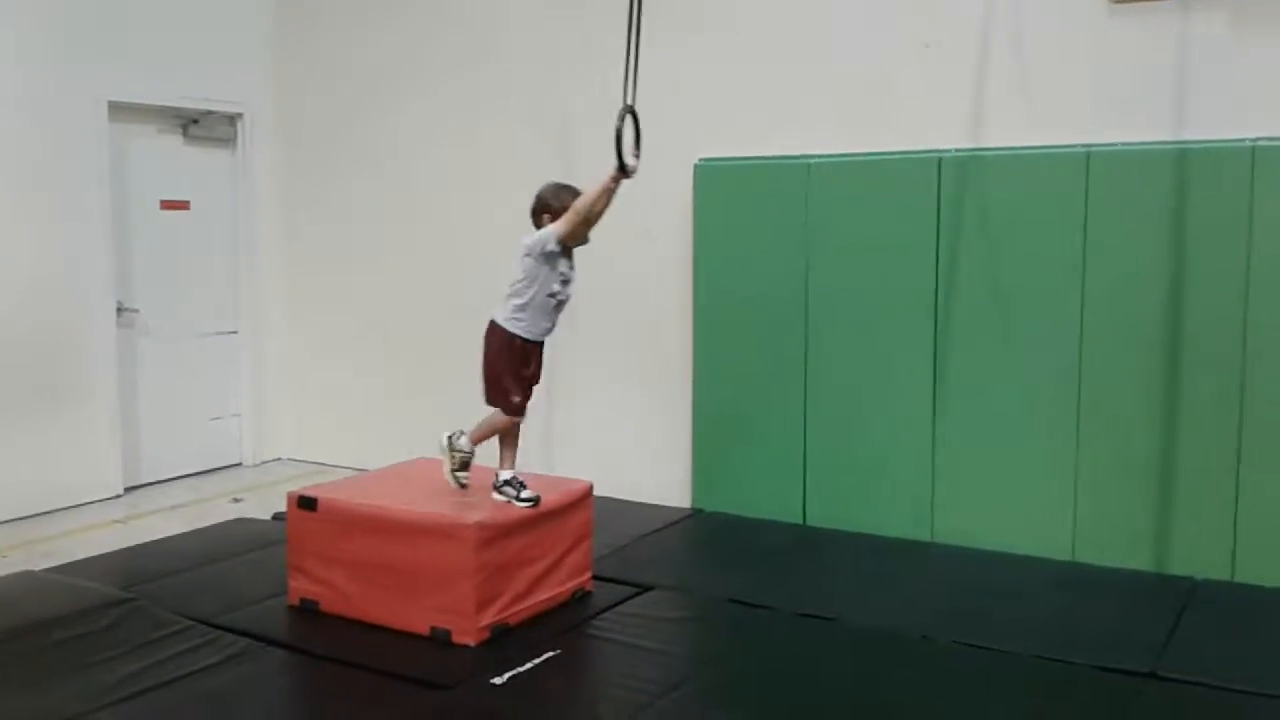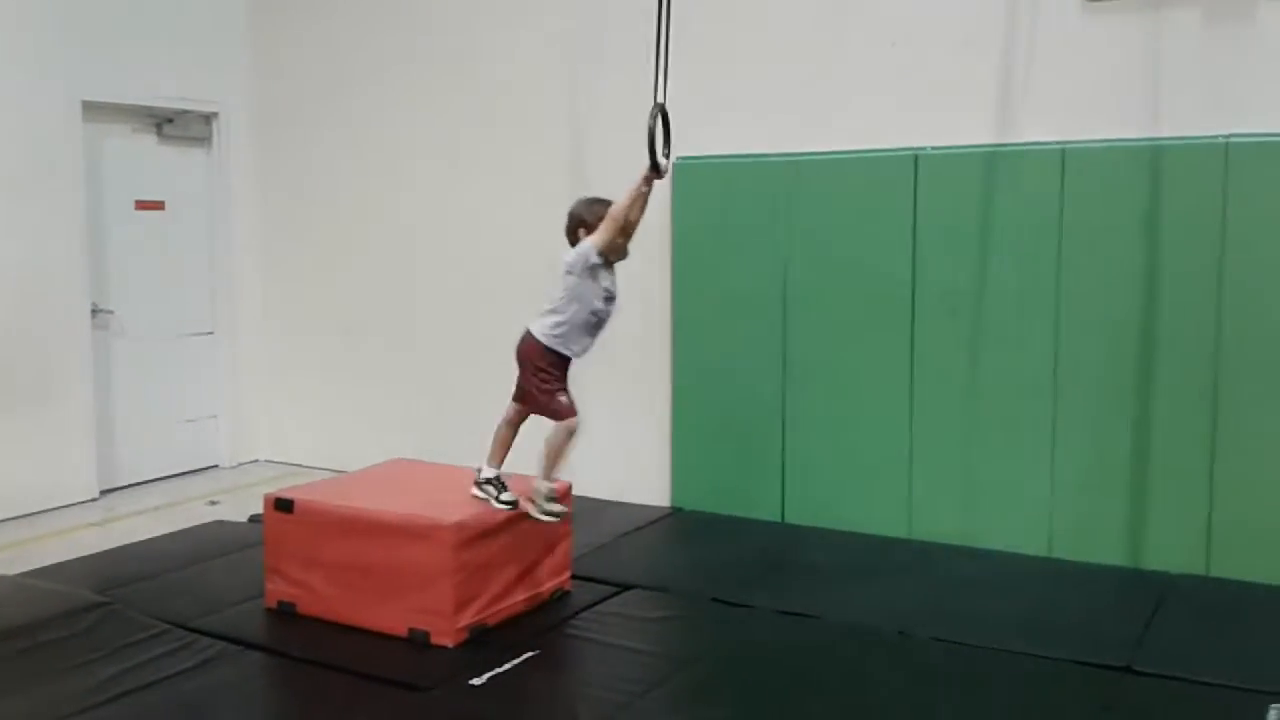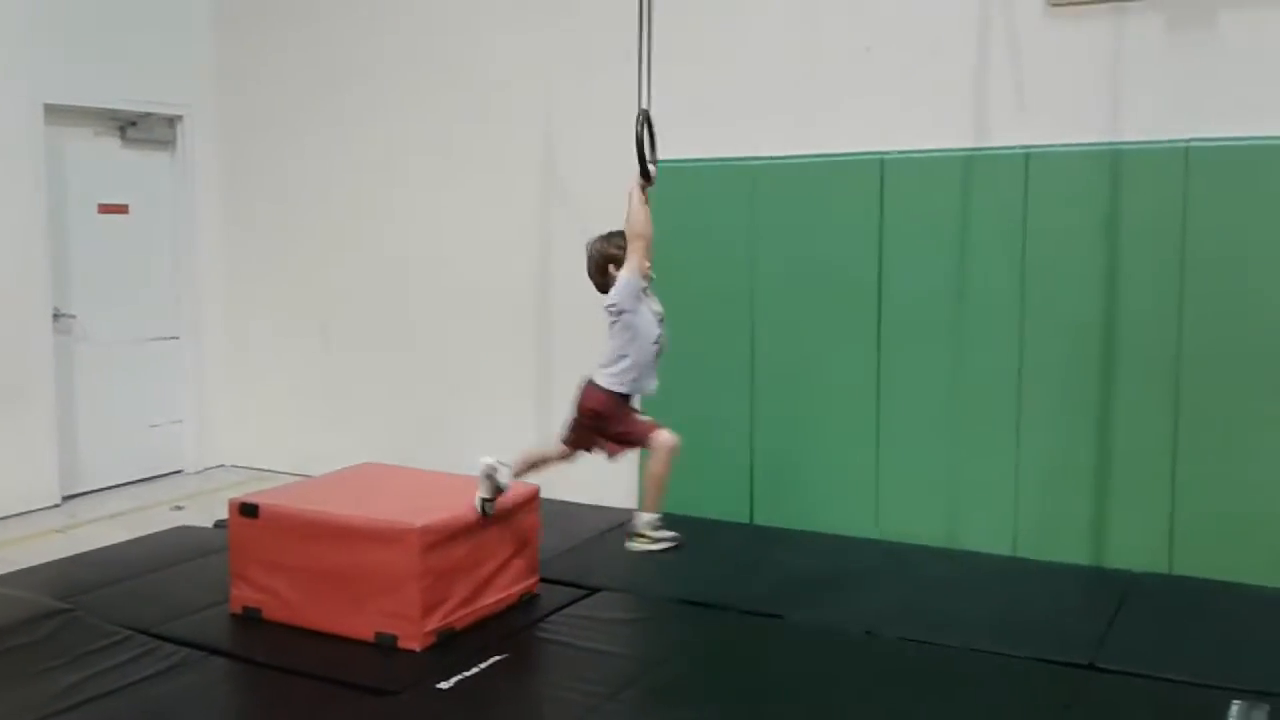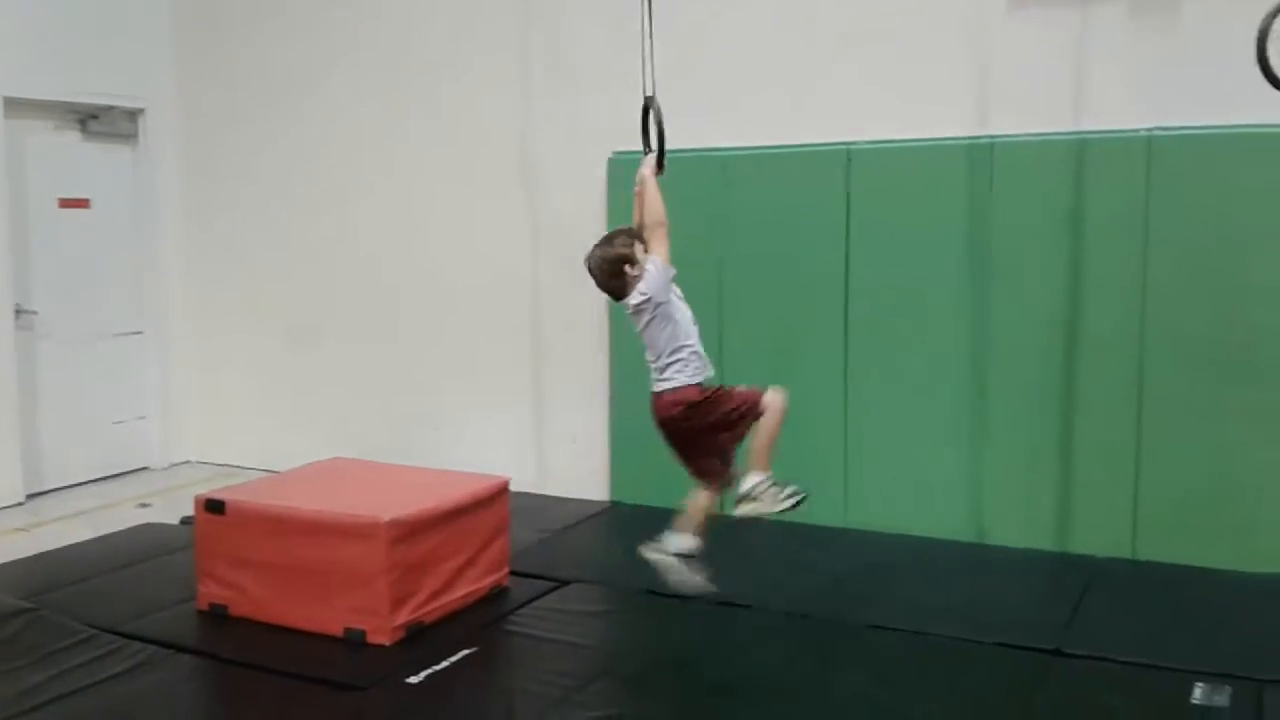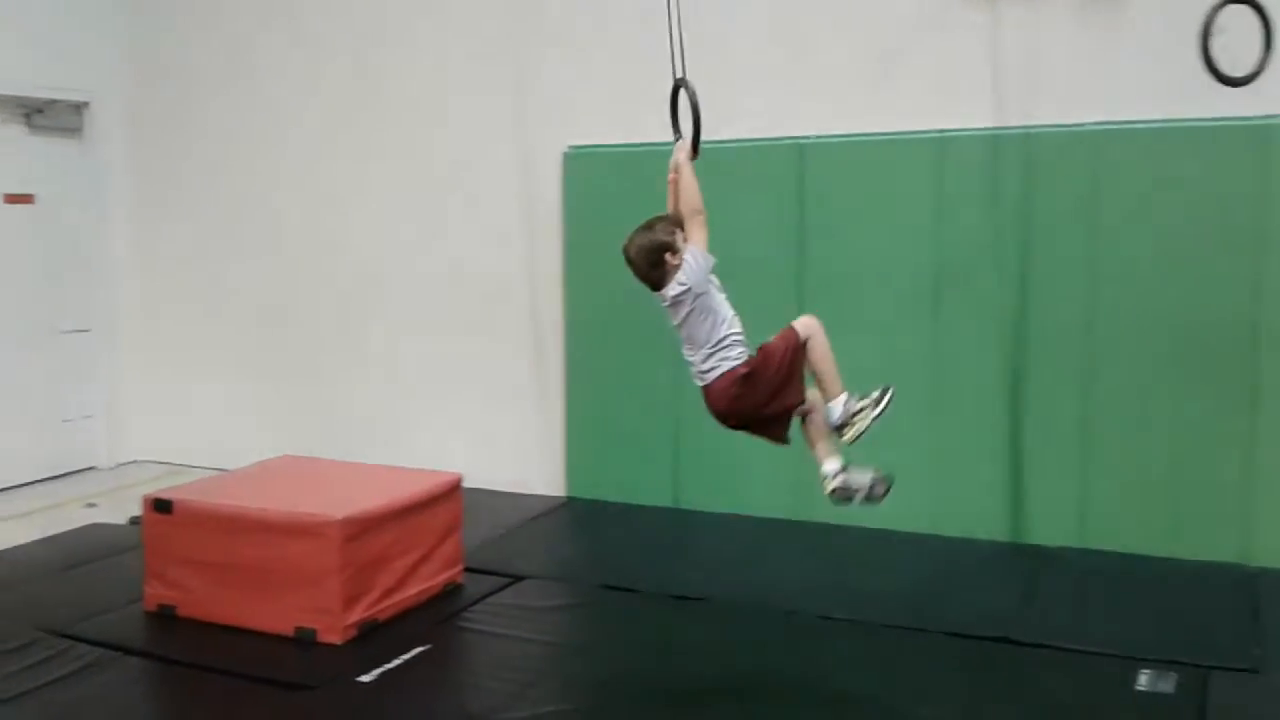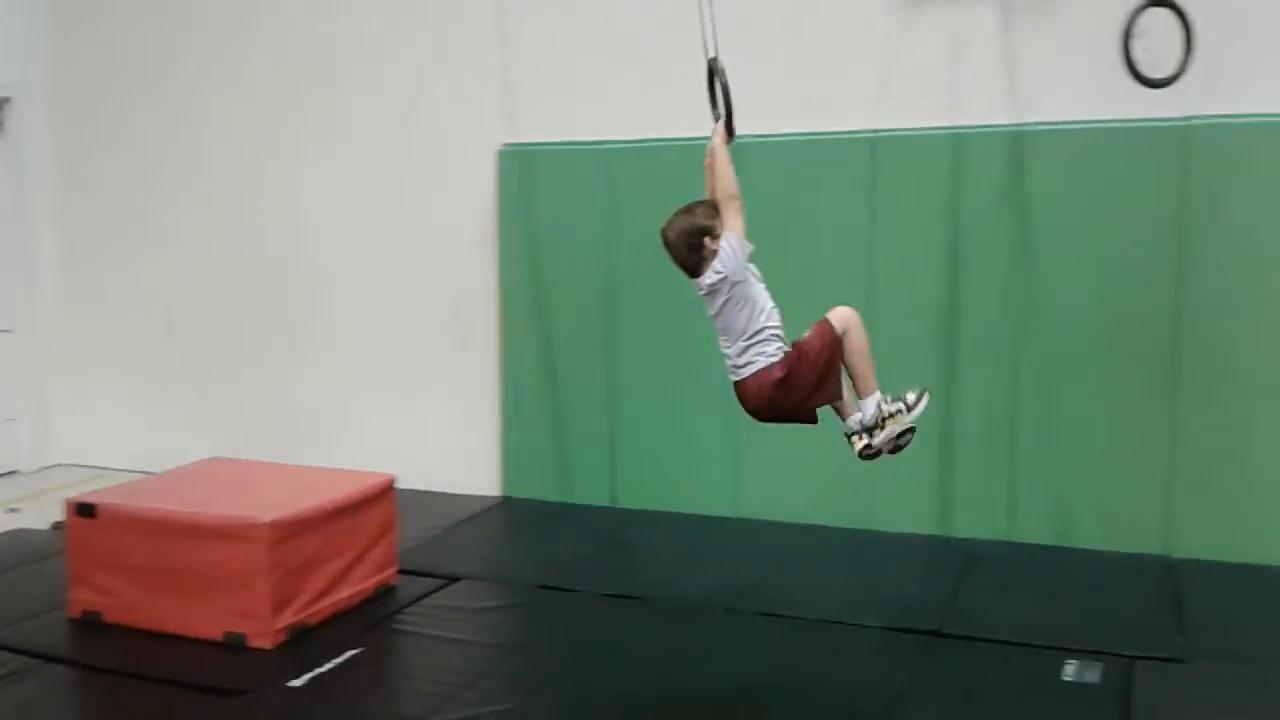
dt=0.2s
person 1, frame 1
left shoulder: (565, 250)
right shoulder: (538, 245)
left elbow: (591, 216)
right elbow: (576, 213)
left wrist: (614, 183)
right wrist: (608, 181)
left hip: (533, 341)
right hip: (507, 336)
left knee: (516, 411)
right knee: (510, 413)
left ankle: (506, 478)
right ankle: (460, 443)
person 1, frame 2
left shoulder: (606, 266)
right shoulder: (581, 261)
left elbow: (627, 225)
right elbow: (613, 222)
left wrist: (647, 187)
right wrist: (640, 183)
left hip: (556, 354)
right hip: (541, 351)
left knee: (520, 410)
right knee: (568, 420)
left ankle: (487, 477)
right ankle: (541, 492)
person 1, frame 3
left shoulder: (638, 295)
right shoulder: (625, 296)
left elbow: (639, 242)
right elbow: (639, 241)
left wrist: (642, 192)
right wrist: (636, 193)
left hip: (605, 395)
right hip: (606, 399)
left knee: (566, 449)
right knee: (664, 442)
left ankle: (498, 475)
right ankle: (646, 525)
person 1, frame 4
left shoulder: (640, 298)
right shoulder: (650, 290)
left elbow: (644, 231)
right elbow: (658, 230)
left wrist: (642, 187)
right wrist: (648, 179)
left hip: (671, 400)
right hip: (685, 398)
left knee: (714, 483)
right knee: (774, 400)
left ankle: (675, 547)
right ankle: (756, 484)
person 1, frame 5
left shoulder: (673, 289)
right shoulder: (690, 280)
left elbow: (680, 216)
right elbow: (694, 213)
left wrist: (675, 173)
right wrist: (684, 161)
left hip: (723, 391)
right hip: (738, 383)
left knee: (809, 395)
right knee: (808, 325)
left ankle: (835, 474)
right ankle: (841, 412)
person 1, frame 6
left shoulder: (708, 277)
right shoulder: (726, 270)
left elbow: (717, 207)
right elbow: (731, 202)
left wrist: (712, 157)
right wrist: (718, 147)
left hip: (754, 388)
right hip: (773, 383)
left knee: (832, 348)
right knee: (844, 318)
left ankle: (860, 426)
right ankle: (873, 412)
